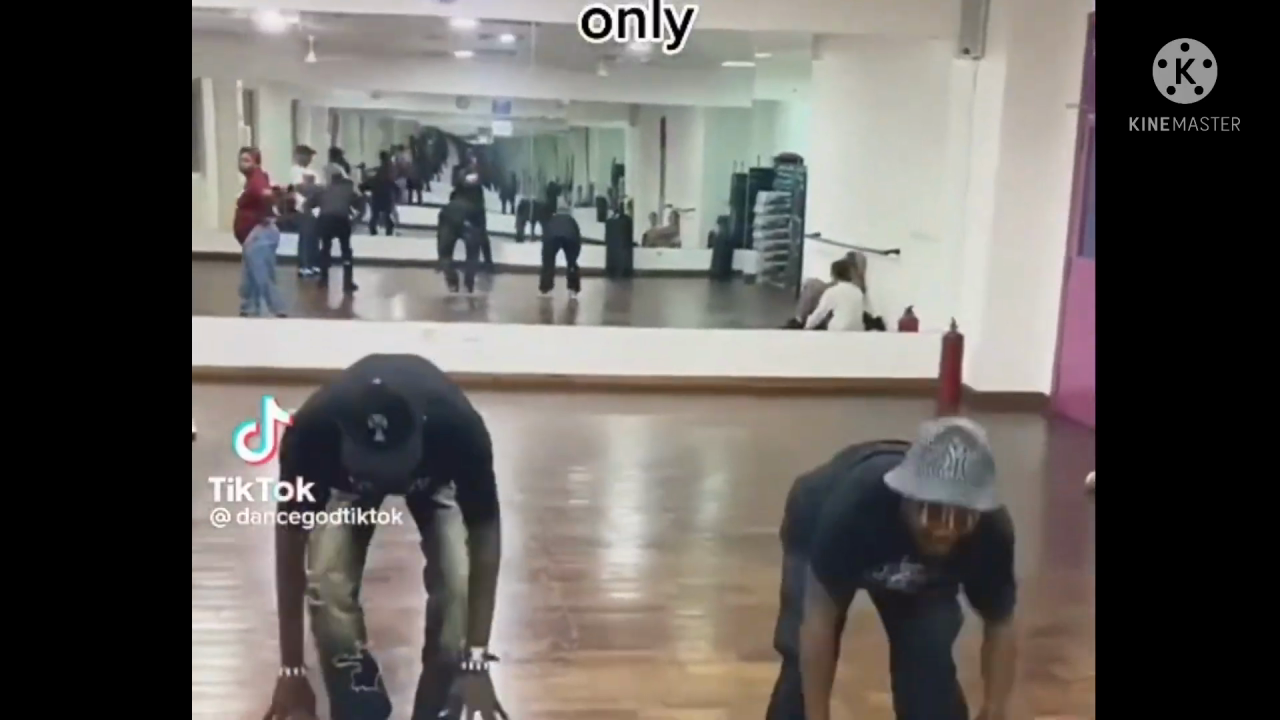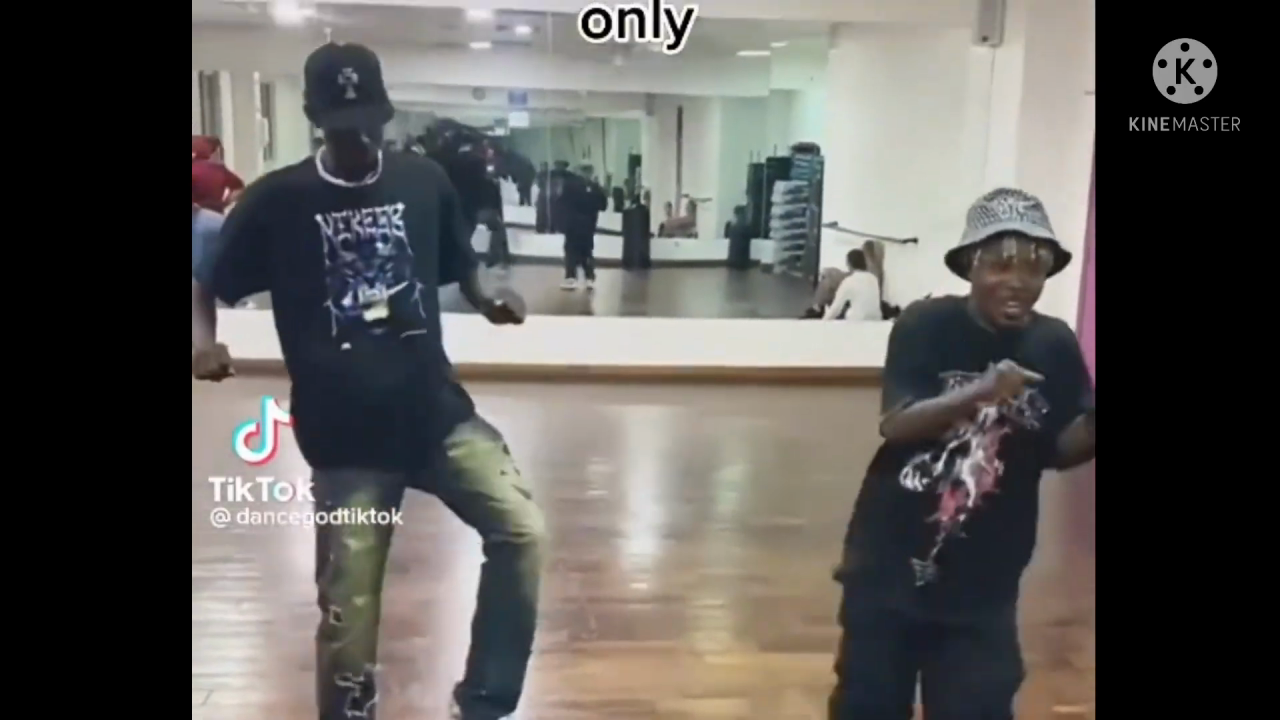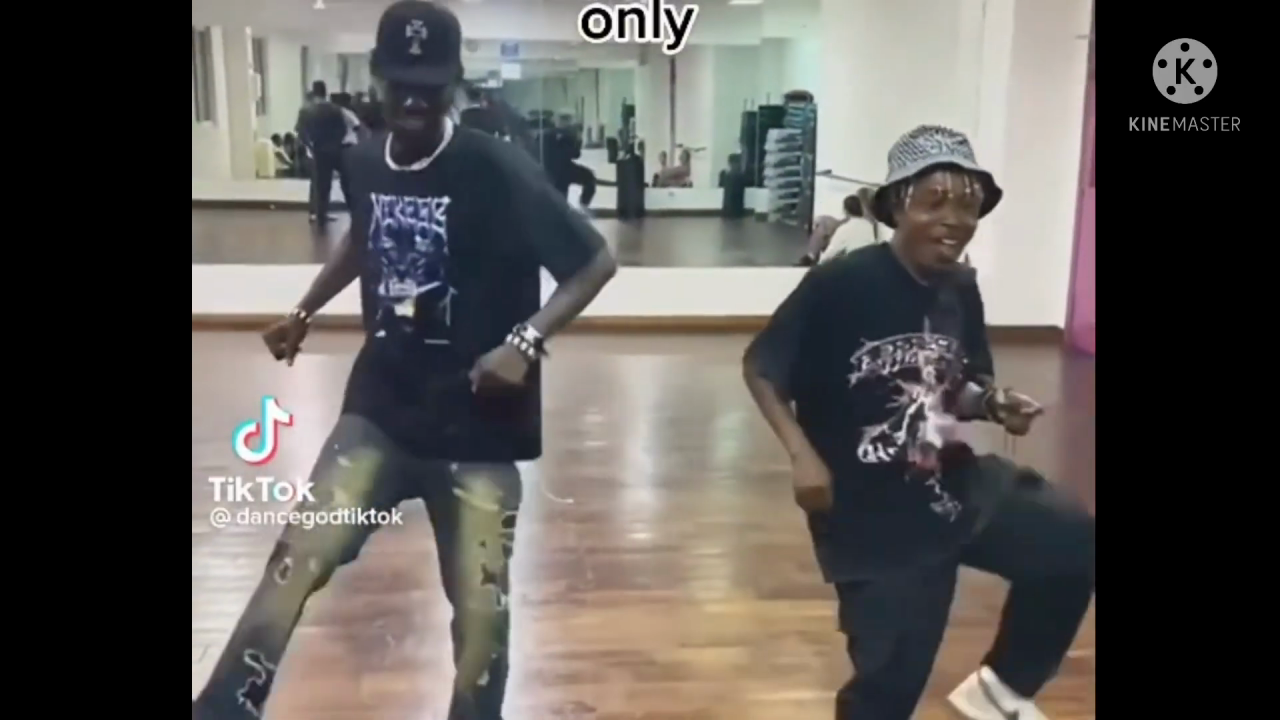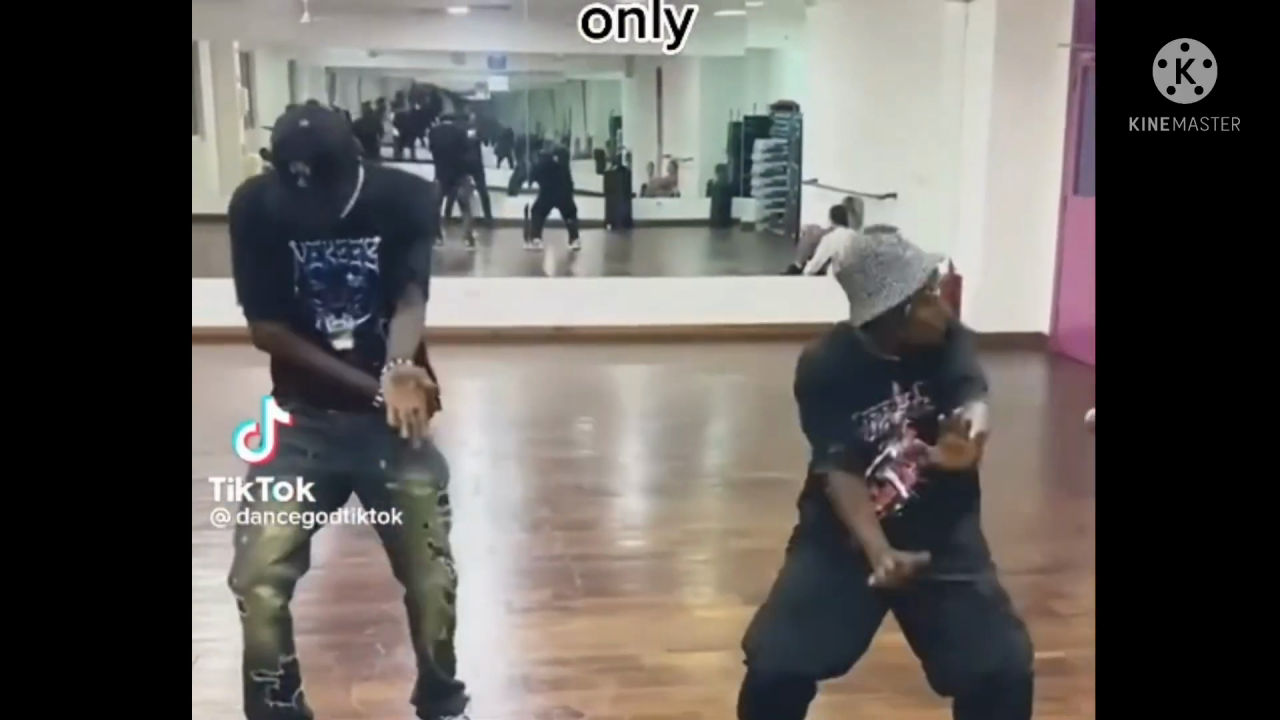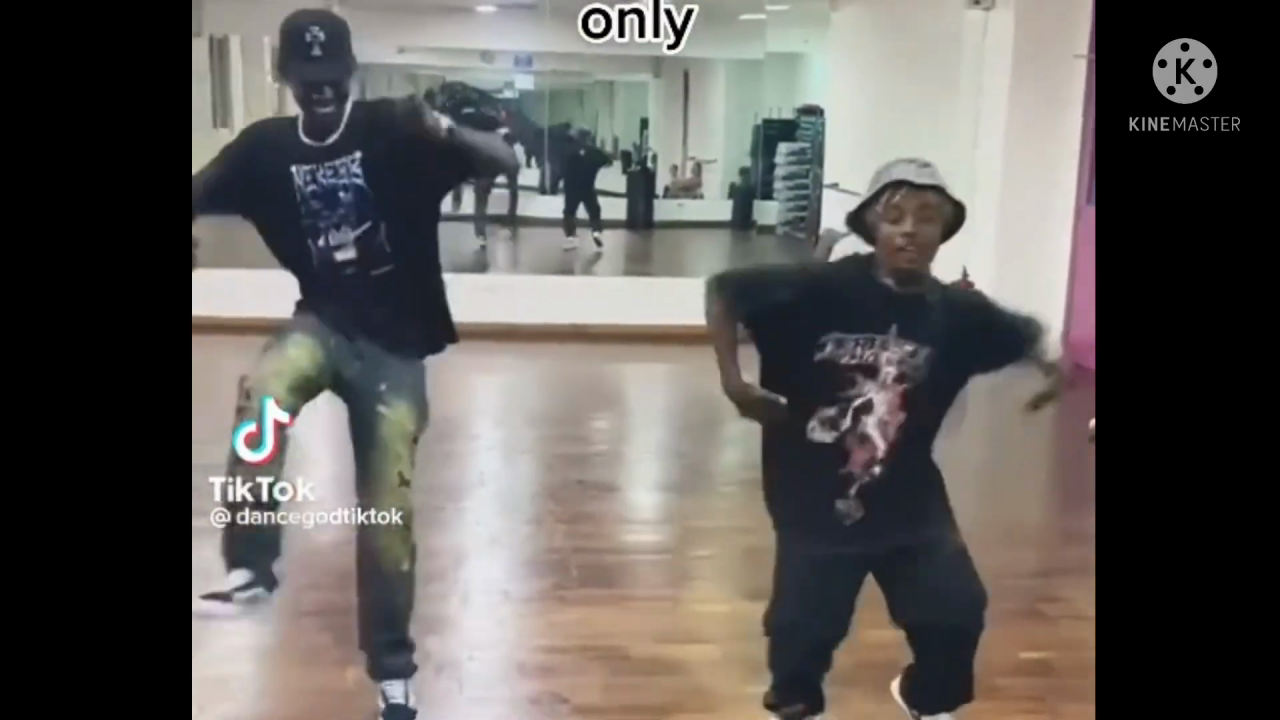
dt=1s
person 1, frame 1
left shoulder: (455, 425)
right shoulder: (316, 426)
left elbow: (485, 541)
right elbow: (289, 548)
left wrist: (476, 663)
right wrist: (291, 673)
left hip: (438, 476)
left knee: (454, 591)
right knee: (329, 589)
person 1, frame 2
left shoulder: (424, 182)
right shoulder: (275, 202)
left elbow: (458, 269)
right elbow: (209, 286)
left wrist: (490, 300)
right wrist: (202, 343)
left hip: (437, 411)
right hip: (342, 435)
left knee: (520, 536)
right knee: (348, 605)
person 1, frame 3
left shoulder: (499, 170)
right shoulder: (366, 165)
left elbow: (593, 261)
left wrist: (524, 342)
right wrist: (303, 310)
left hip: (480, 428)
right hip: (381, 409)
left knee: (482, 607)
right knee: (313, 544)
person 1, frame 4
left shoulder: (403, 199)
right shoulder: (254, 208)
left elbow: (412, 299)
right elbow: (267, 326)
left wrist: (400, 370)
right wrist: (370, 384)
left hip: (390, 420)
right hip: (306, 415)
left knee: (430, 581)
right knee: (259, 579)
person 1, frame 5
left shoulder: (392, 126)
right shoulder: (262, 147)
left elbow: (505, 161)
right elbow: (198, 201)
left wrist: (445, 134)
left hip: (399, 339)
right hip: (323, 323)
left knee: (387, 504)
right knee: (263, 392)
right ankle: (252, 565)
person 2, frame 1
left shoulder: (989, 528)
right shoulder: (854, 502)
left elbow: (1000, 628)
right elbow: (817, 624)
right hip: (824, 546)
right knee: (801, 658)
person 2, frame 2
left shoulder: (1057, 345)
right shoulder: (927, 325)
left elbow: (1065, 448)
right elbow: (898, 428)
left wrist: (1093, 427)
right wrist: (975, 394)
left hip: (985, 561)
right hip: (893, 543)
person 2, frame 3
left shoulder: (961, 292)
right shoulder: (839, 284)
right elbow: (763, 366)
left wrist: (994, 403)
right wrist: (802, 455)
left hip: (949, 481)
right hip: (870, 508)
left knee: (1071, 546)
person 2, frame 4
left shoulder: (944, 339)
right shoulder: (824, 365)
left elbow: (971, 398)
right elbow: (839, 472)
left wrist: (969, 436)
right wrist: (877, 553)
left hip: (942, 541)
right hip: (839, 544)
left knee: (1005, 670)
right knee: (775, 667)
person 2, frame 5
left shoulder: (957, 308)
right shoulder: (832, 284)
left elbow: (1023, 336)
right elbow: (723, 290)
left wrist: (1056, 366)
right wrist: (733, 379)
left hip: (907, 494)
right hip: (813, 490)
left knee: (956, 612)
right knee: (806, 628)
